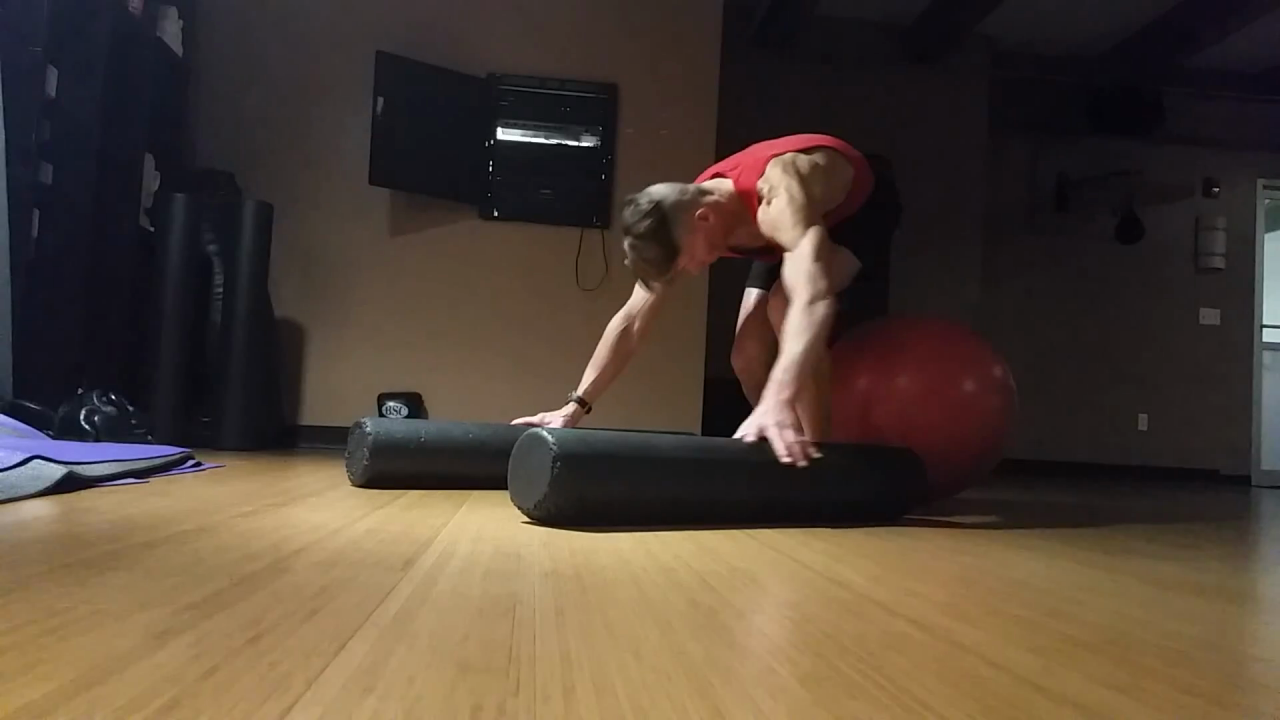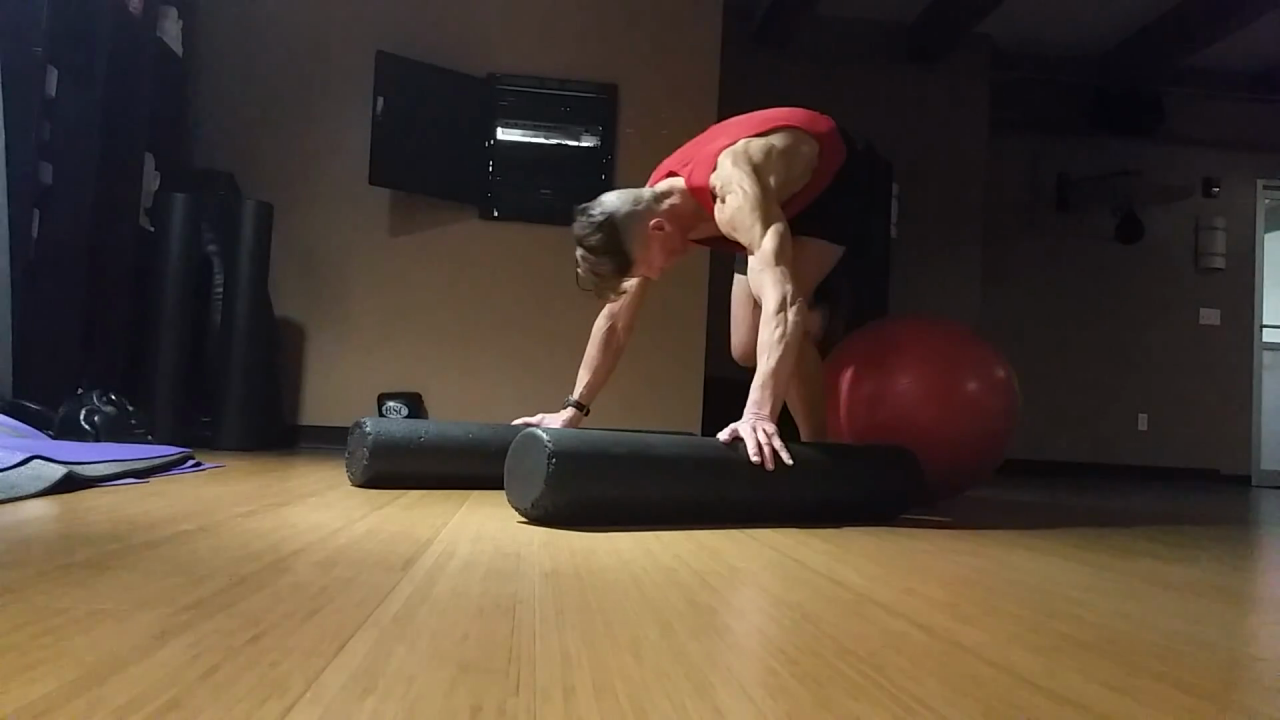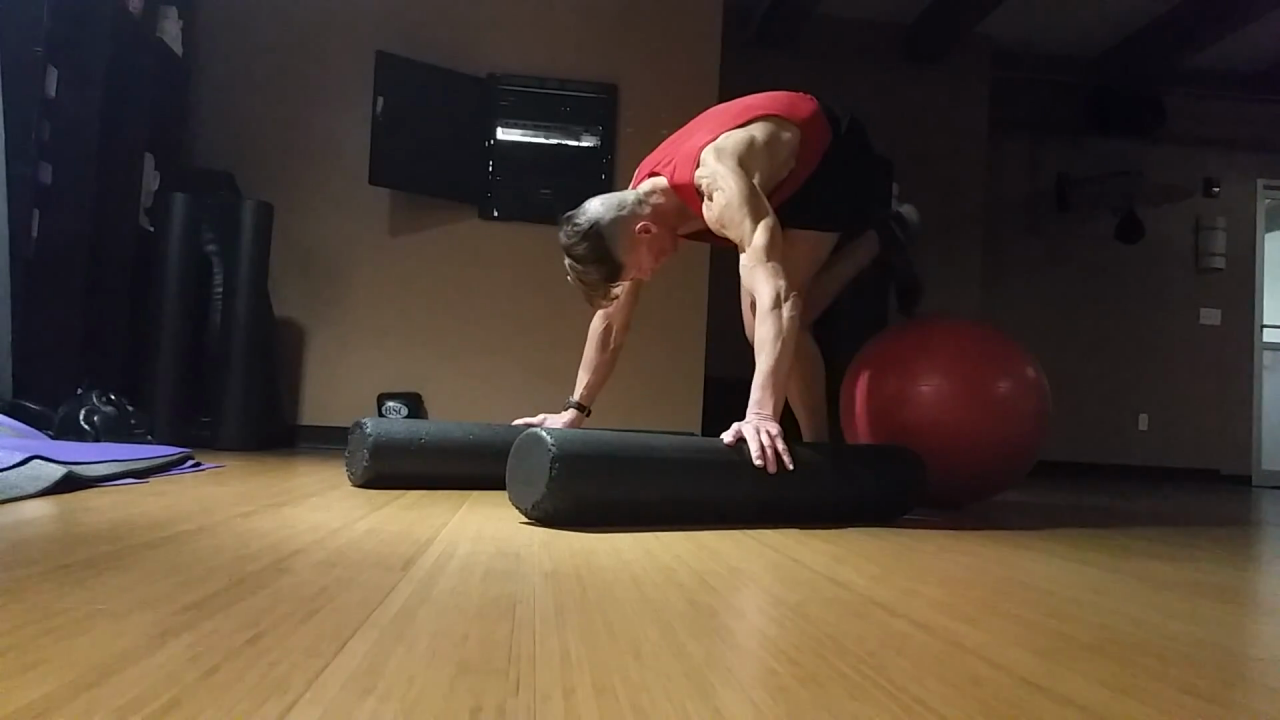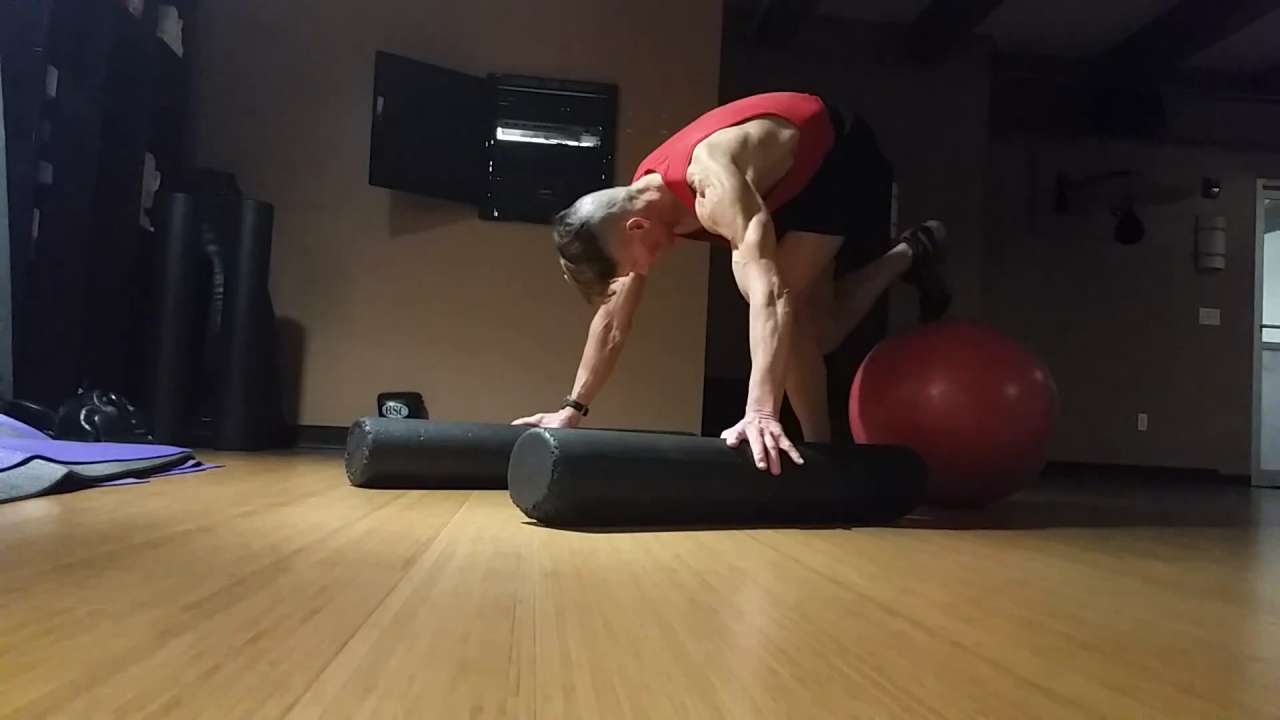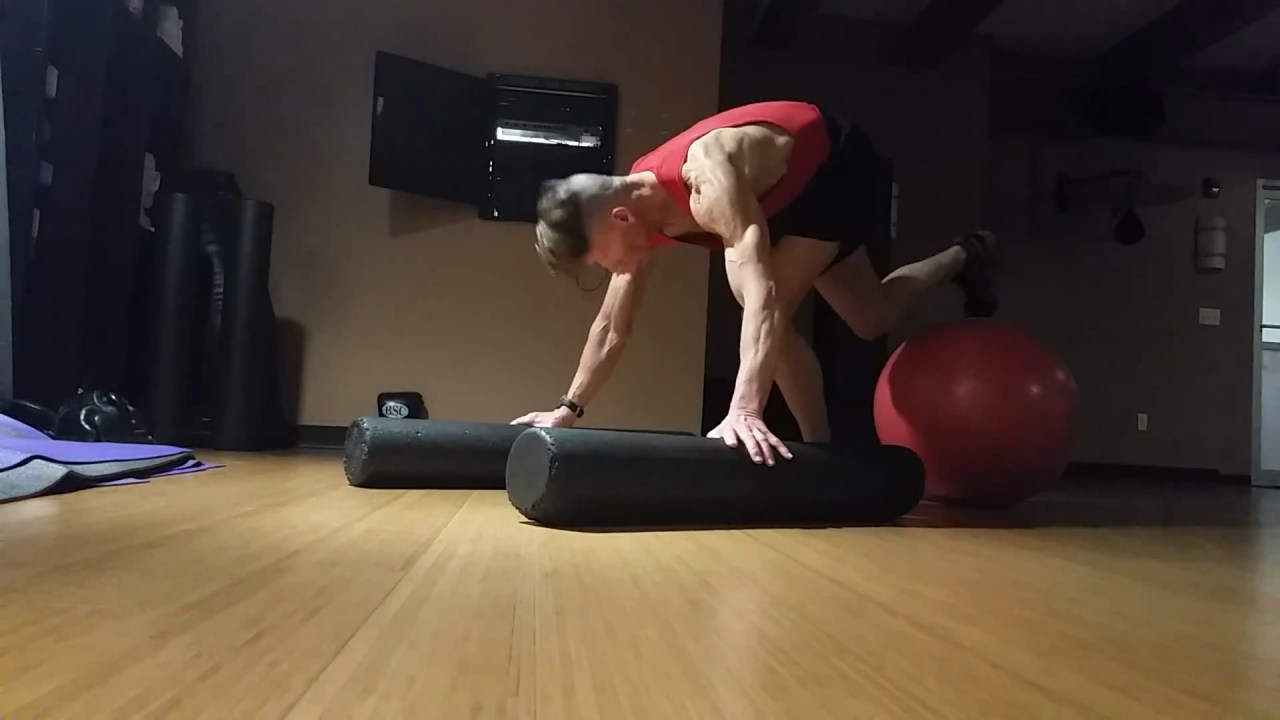
dt=0.4s
person 1, frame 1
left shoulder: (778, 202)
right shoulder: (681, 223)
left elbow: (812, 298)
right elbow: (631, 321)
left wrist: (778, 405)
right wrist: (575, 407)
left hip: (862, 208)
left knee: (784, 309)
right knee: (748, 359)
left ankle: (818, 454)
right ankle: (795, 451)
person 1, frame 2
left shoulder: (735, 197)
right shoulder: (648, 210)
left elbow: (781, 301)
right elbow: (616, 318)
left wrist: (758, 415)
right wrist: (574, 409)
left hip: (836, 176)
right hip: (787, 194)
left knee: (779, 314)
right knee: (747, 350)
right ankle: (815, 326)
person 1, frame 3
left shoulder: (719, 191)
right shoulder: (635, 206)
left elbow: (776, 297)
right elbow: (611, 319)
left wrist: (760, 414)
right wrist: (575, 411)
left hip: (832, 155)
right hip: (786, 169)
left knee: (769, 310)
right knee: (761, 327)
right ankle: (879, 239)
person 1, frame 4
left shoulder: (713, 187)
right shoulder: (635, 202)
left elbow: (768, 294)
right elbow: (612, 321)
left wrist: (760, 413)
right wrist: (572, 409)
left hip: (840, 159)
right hip: (790, 177)
left knee: (787, 309)
right knee: (817, 333)
right ankle: (910, 255)
person 1, frame 5
left shoulder: (707, 184)
right shoulder: (631, 204)
left elbow: (761, 296)
right elbow: (612, 326)
left wrist: (744, 411)
right wrist: (568, 409)
left hip: (835, 165)
right hip: (789, 187)
left knee: (768, 313)
right knee: (872, 320)
right ankle: (962, 258)
